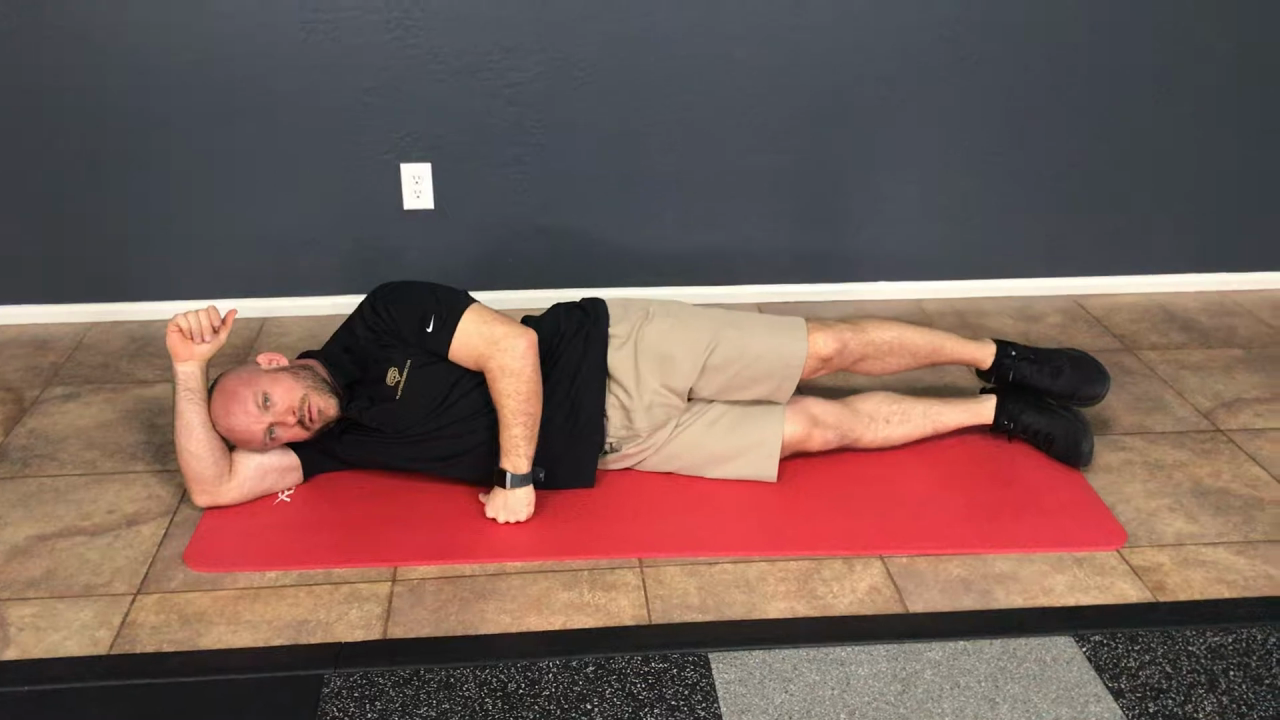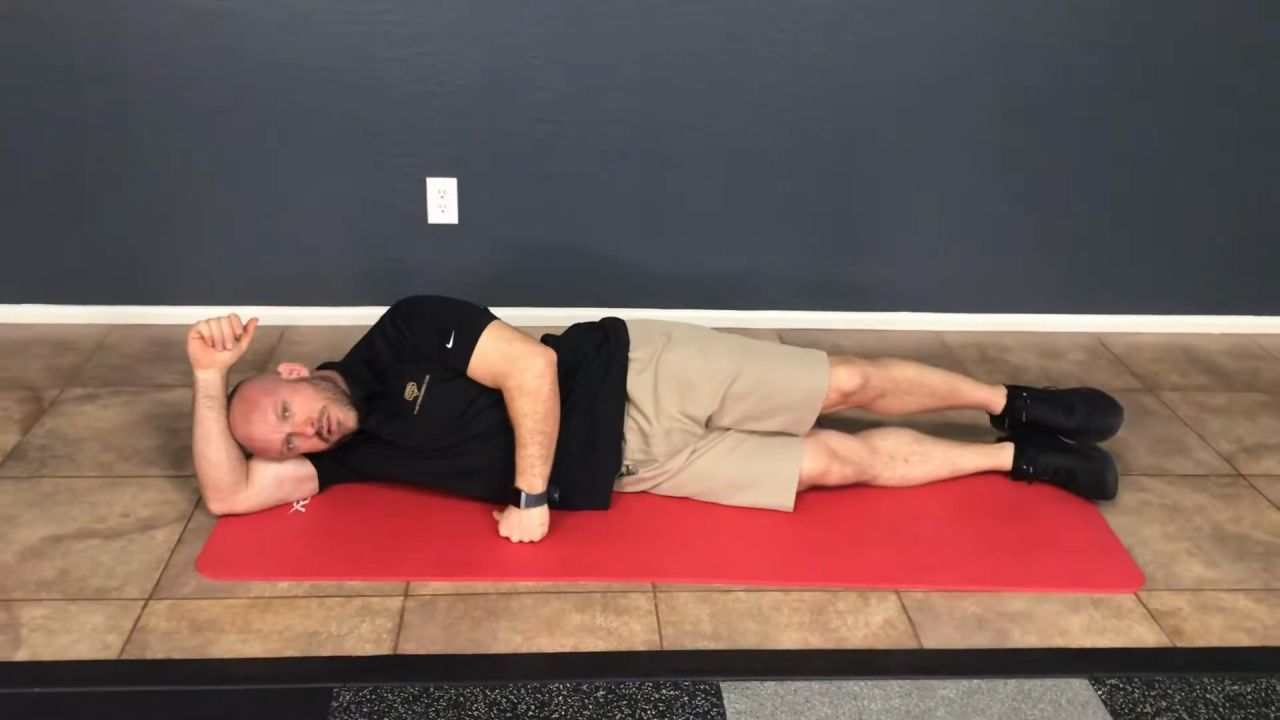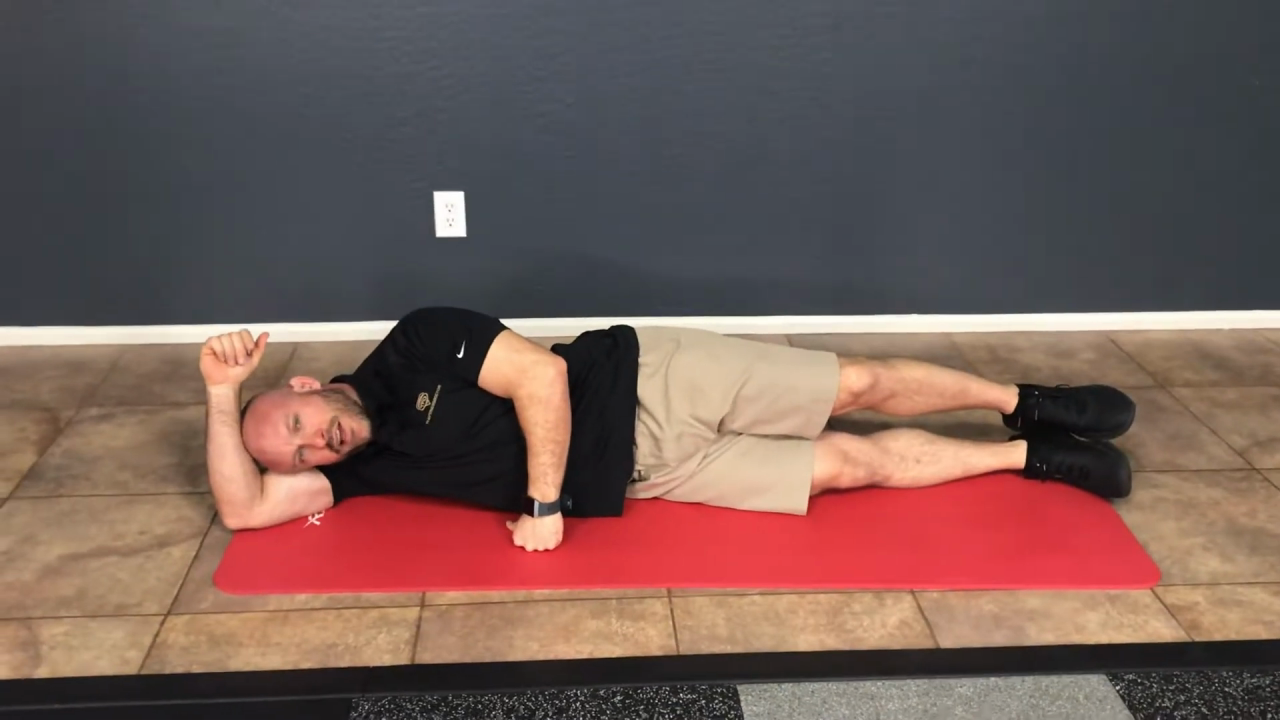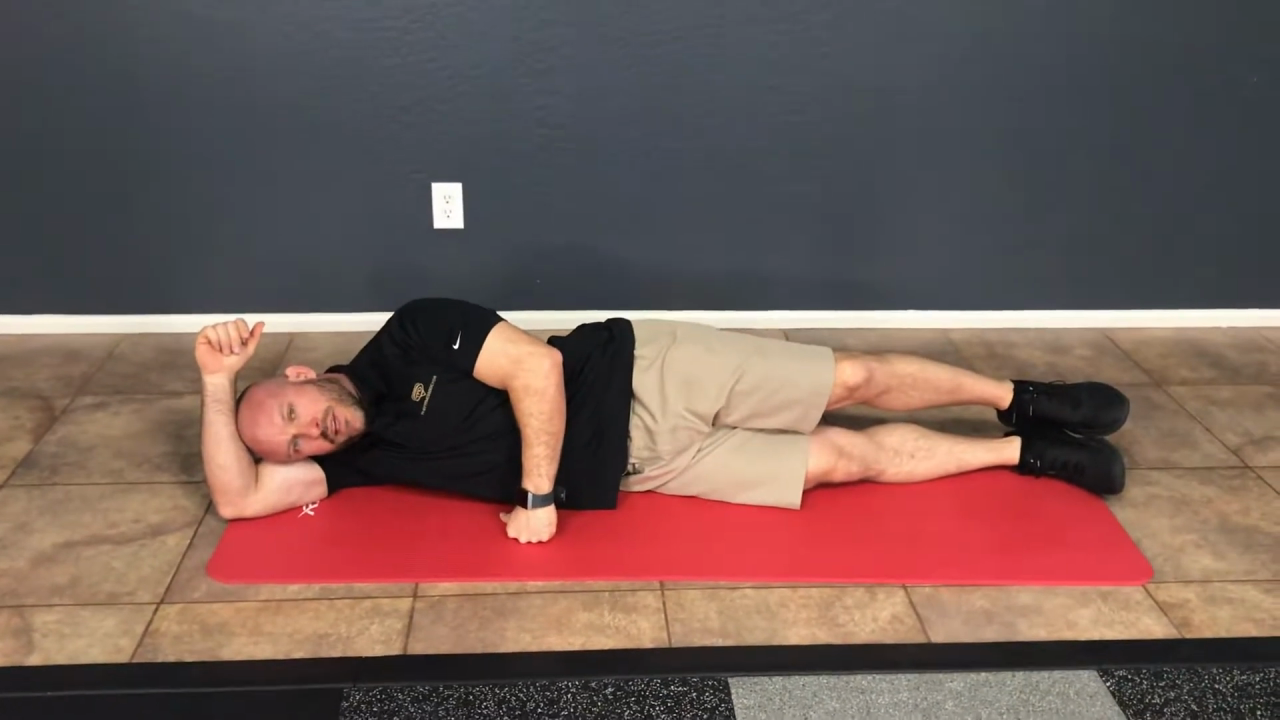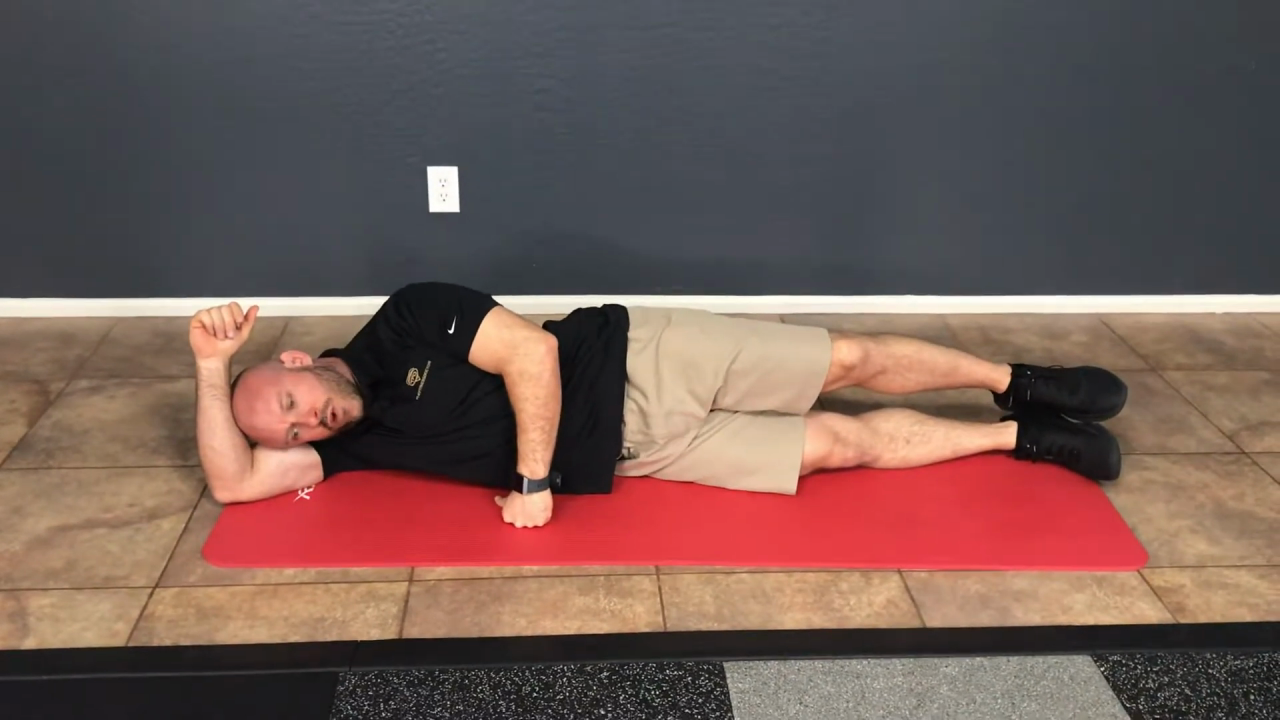
dt=1s
person 1, frame 1
left shoulder: (383, 318)
right shoulder: (332, 441)
left elbow: (512, 346)
right elbow: (213, 487)
left wrist: (516, 476)
right wrist: (187, 375)
left hip: (616, 351)
right hip: (608, 444)
left knee: (828, 348)
right knee: (817, 429)
left ankle: (1002, 364)
right ankle: (996, 413)
person 1, frame 2
left shoulder: (407, 330)
right shoulder: (350, 454)
left elbow: (531, 364)
right elbow: (228, 493)
left wrist: (530, 496)
right wrist: (208, 379)
left hip: (637, 373)
right hip: (625, 469)
left knee: (850, 384)
right knee: (839, 464)
left ankle: (1018, 405)
right ankle: (1018, 458)
person 1, frame 3
left shoulder: (417, 342)
right shoulder: (364, 463)
left elbow: (540, 373)
right elbow: (242, 507)
left wrist: (544, 504)
right wrist: (221, 396)
left hip: (649, 380)
right hip: (636, 471)
left knee: (861, 382)
right knee: (849, 463)
left ankle: (1025, 406)
right ankle: (1030, 454)
person 1, frame 4
left shoulder: (413, 333)
right shoulder: (357, 455)
left elbow: (537, 366)
right elbow: (238, 498)
left wrist: (537, 496)
right wrist: (216, 385)
left hip: (643, 373)
right hip: (632, 466)
left knee: (854, 378)
right knee: (843, 460)
left ankle: (1023, 401)
right ankle: (1027, 453)
person 1, frame 5
left shoulder: (407, 319)
right shoulder: (351, 442)
left elbow: (531, 352)
right elbow: (233, 482)
left wrist: (532, 481)
right wrist: (211, 368)
left hip: (636, 359)
right hip: (626, 452)
left knee: (852, 358)
right knee: (841, 446)
left ankle: (1020, 385)
right ankle: (1021, 439)
